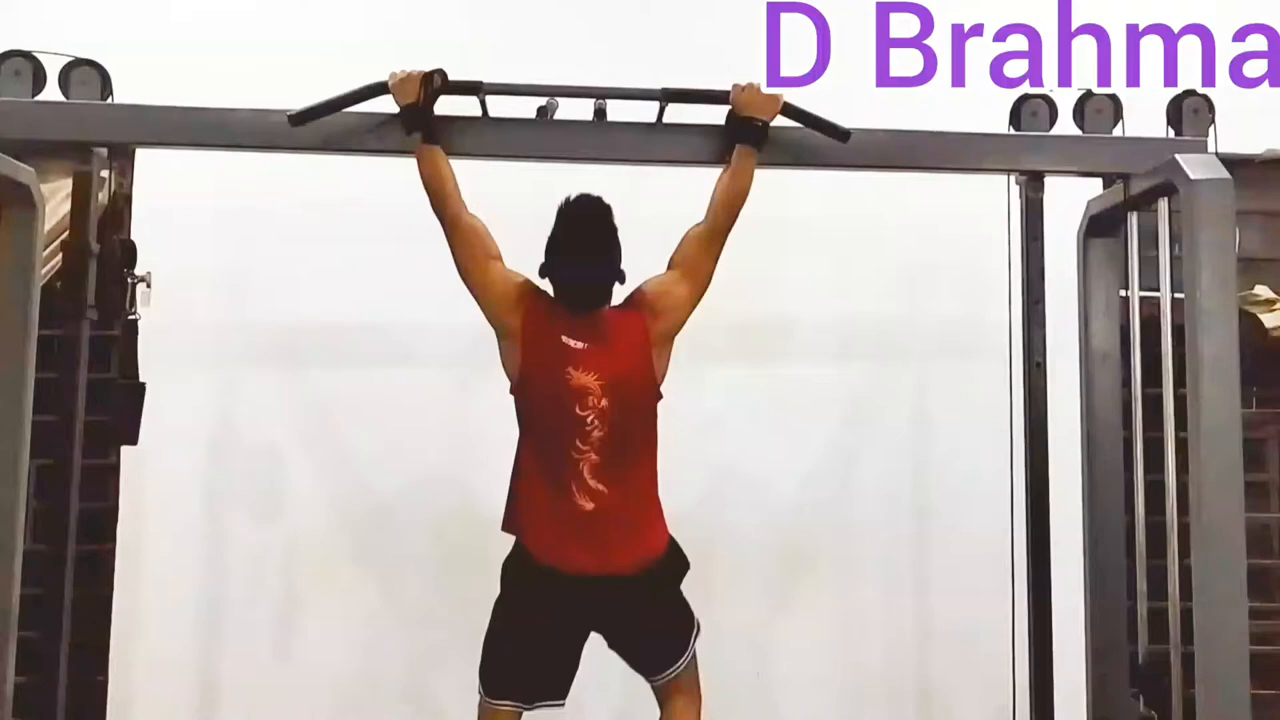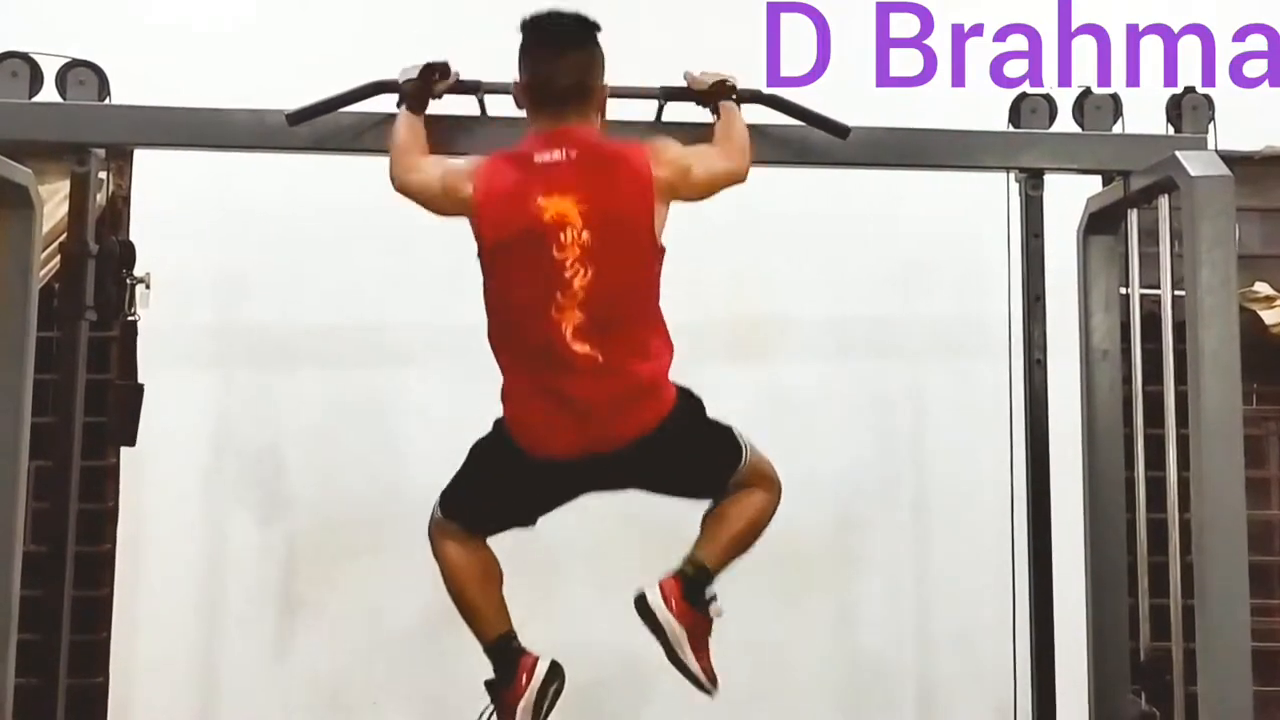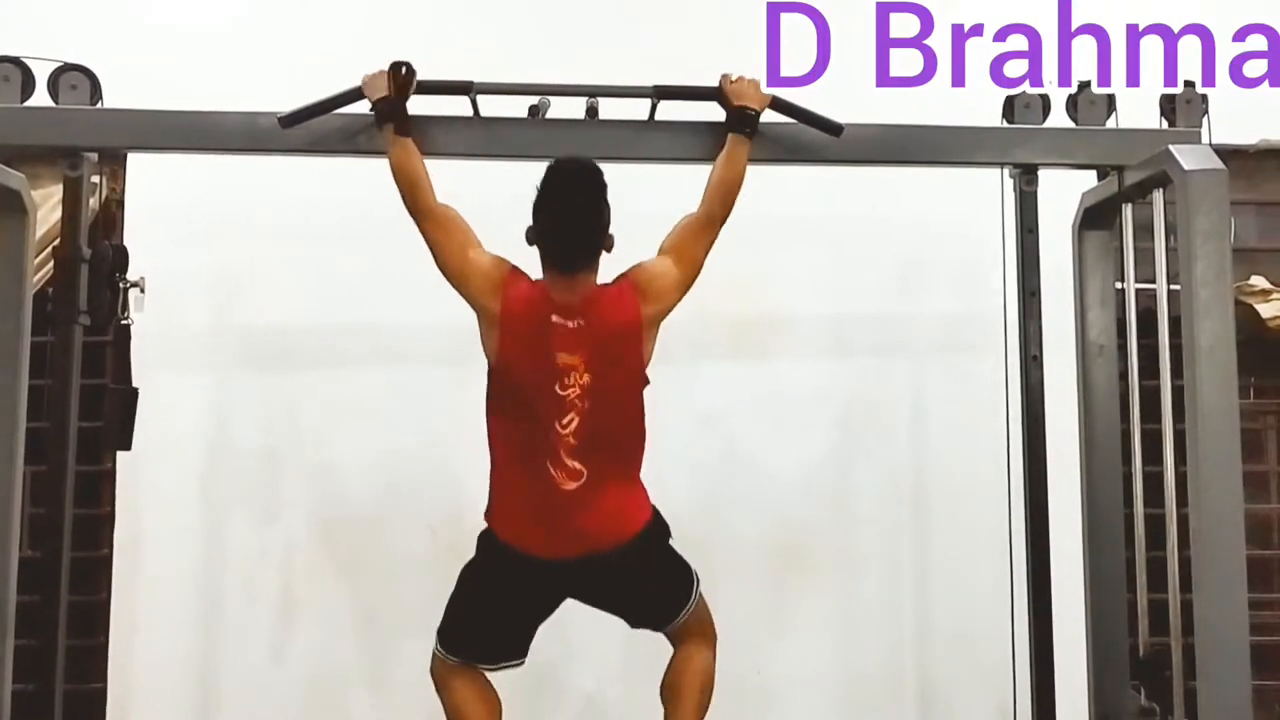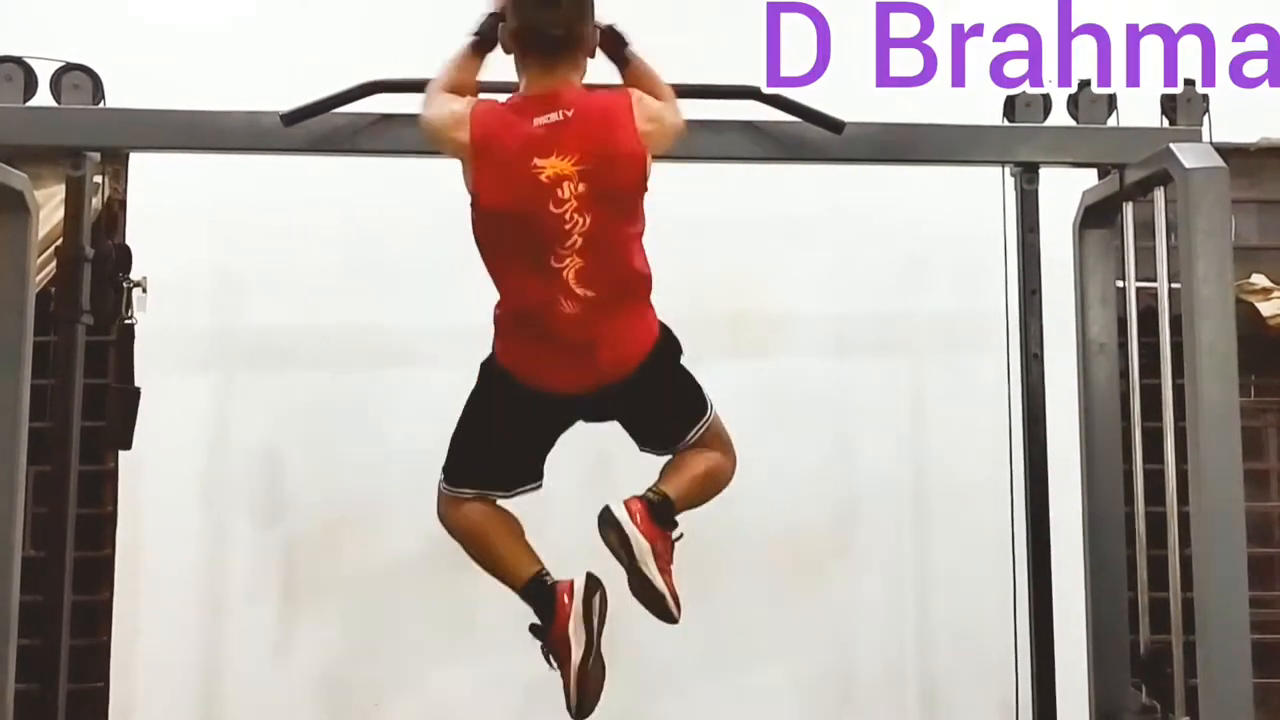
dt=1s
person 1, frame 1
left shoulder: (518, 323)
right shoulder: (652, 327)
left elbow: (455, 218)
right elbow: (714, 227)
left wrist: (420, 122)
right wrist: (747, 133)
left hip: (542, 571)
right hip: (637, 569)
person 1, frame 2
left shoulder: (481, 186)
right shoulder: (645, 172)
left elbow: (405, 169)
right elbow: (734, 161)
left wrist: (415, 98)
right wrist: (723, 98)
left hip: (533, 443)
right hip: (645, 425)
left knee: (451, 532)
right knee: (756, 485)
right ankle: (686, 594)
person 1, frame 3
left shoulder: (499, 302)
right shoulder: (643, 303)
left elbow: (424, 206)
right elbow: (711, 214)
left wrist: (392, 114)
right wrist: (742, 121)
left hip: (518, 551)
right hip: (623, 544)
right knee: (697, 635)
person 1, frame 4
left shoulder: (474, 132)
right shoulder: (632, 119)
left elbow: (434, 107)
right elbow: (671, 116)
left hip: (526, 373)
right hip: (632, 362)
left knee: (459, 503)
right knee: (714, 449)
left ankle: (555, 603)
right ankle: (652, 515)
